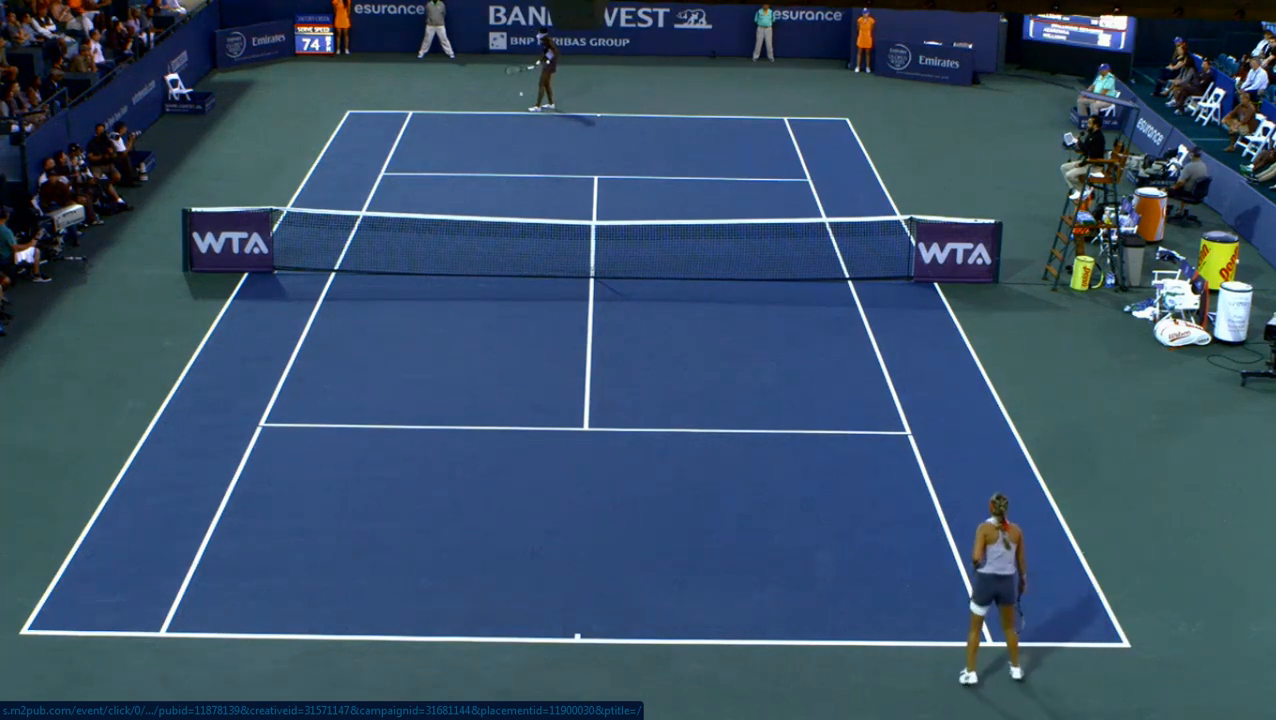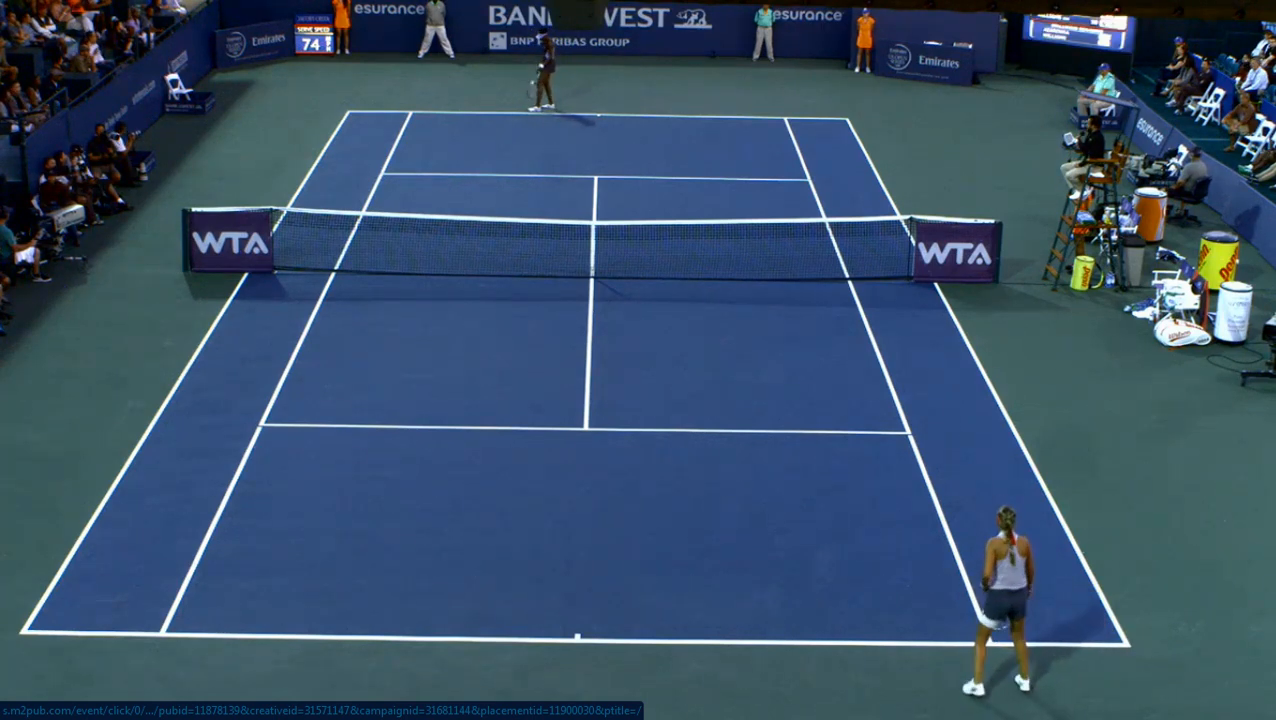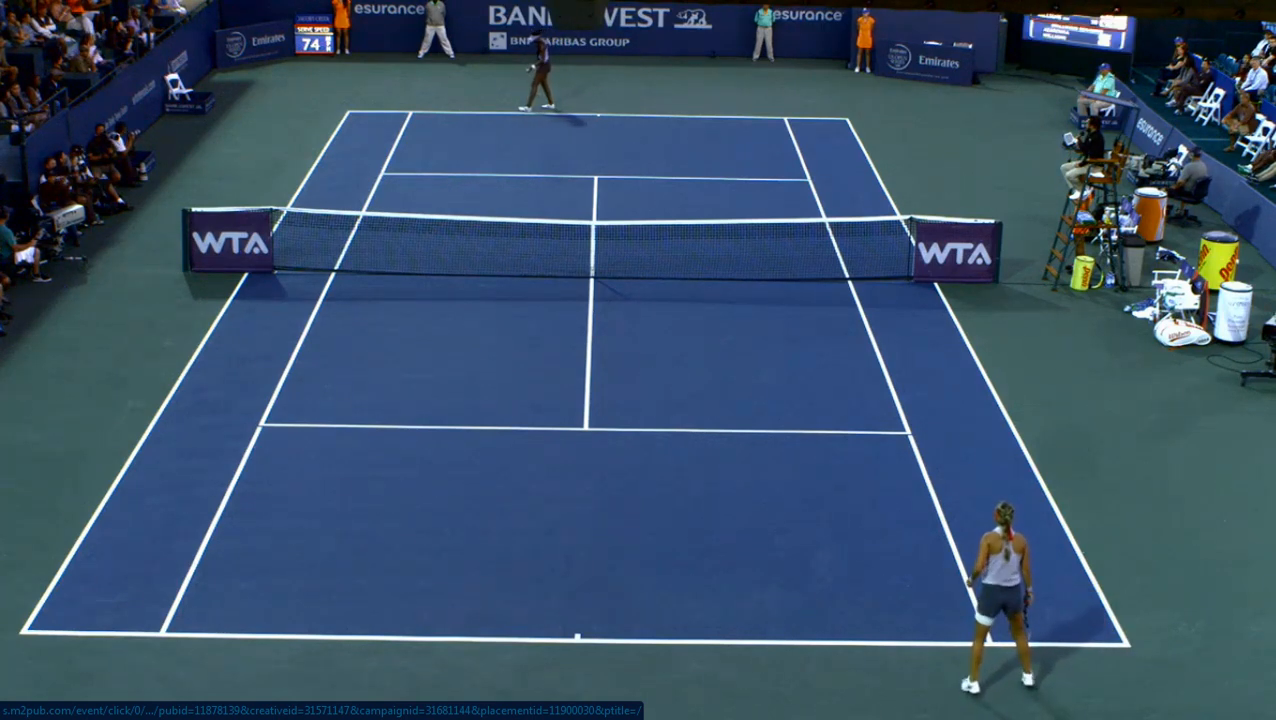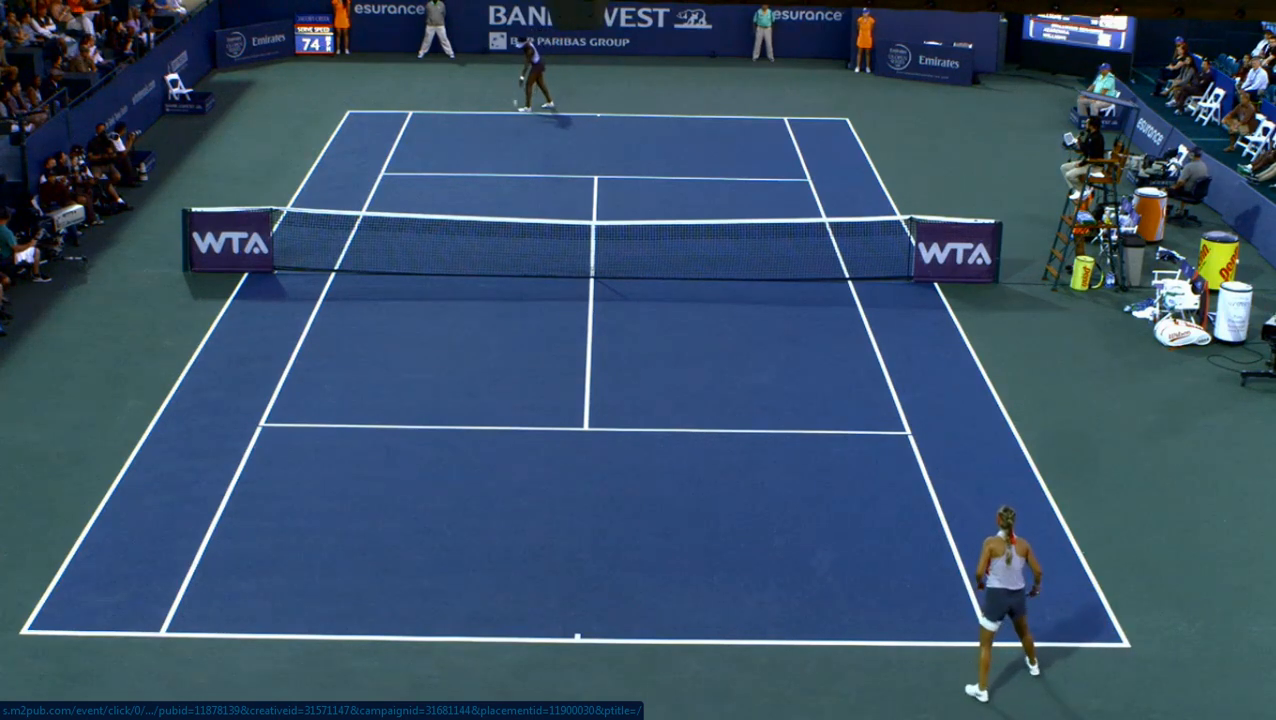
dt=0.5s
person 1, frame 1
left shoulder: (984, 528)
right shoulder: (1016, 530)
left elbow: (976, 557)
right elbow: (1020, 560)
left wrist: (976, 566)
right wrist: (1022, 580)
left hip: (985, 581)
right hip: (1007, 582)
left knee: (975, 629)
right knee: (1009, 627)
left ankle: (970, 673)
right ankle: (1016, 669)
person 1, frame 2
left shoulder: (993, 543)
right shoulder: (1024, 542)
left elbow: (987, 574)
right elbow: (1031, 572)
left wrist: (984, 585)
right wrist: (1028, 589)
left hip: (997, 597)
right hip: (1019, 596)
left knee: (981, 641)
right knee: (1019, 638)
left ankle: (977, 684)
right ankle: (1024, 680)
person 1, frame 3
left shoulder: (989, 538)
right shoulder: (1021, 540)
left elbow: (978, 567)
right elbow: (1026, 570)
left wrist: (971, 580)
right wrist: (1028, 591)
left hip: (991, 592)
right hip: (1013, 592)
left knee: (979, 639)
right knee: (1020, 635)
left ankle: (973, 682)
right ankle: (1028, 676)
person 1, frame 4
left shoulder: (991, 542)
right shoulder: (1023, 544)
left elbow: (979, 572)
right elbow: (1038, 571)
left wrist: (980, 584)
right wrist: (1036, 587)
left hip: (996, 596)
right hip: (1018, 595)
left knee: (985, 645)
right knee: (1023, 631)
left ankle: (982, 690)
right ankle: (1033, 664)
